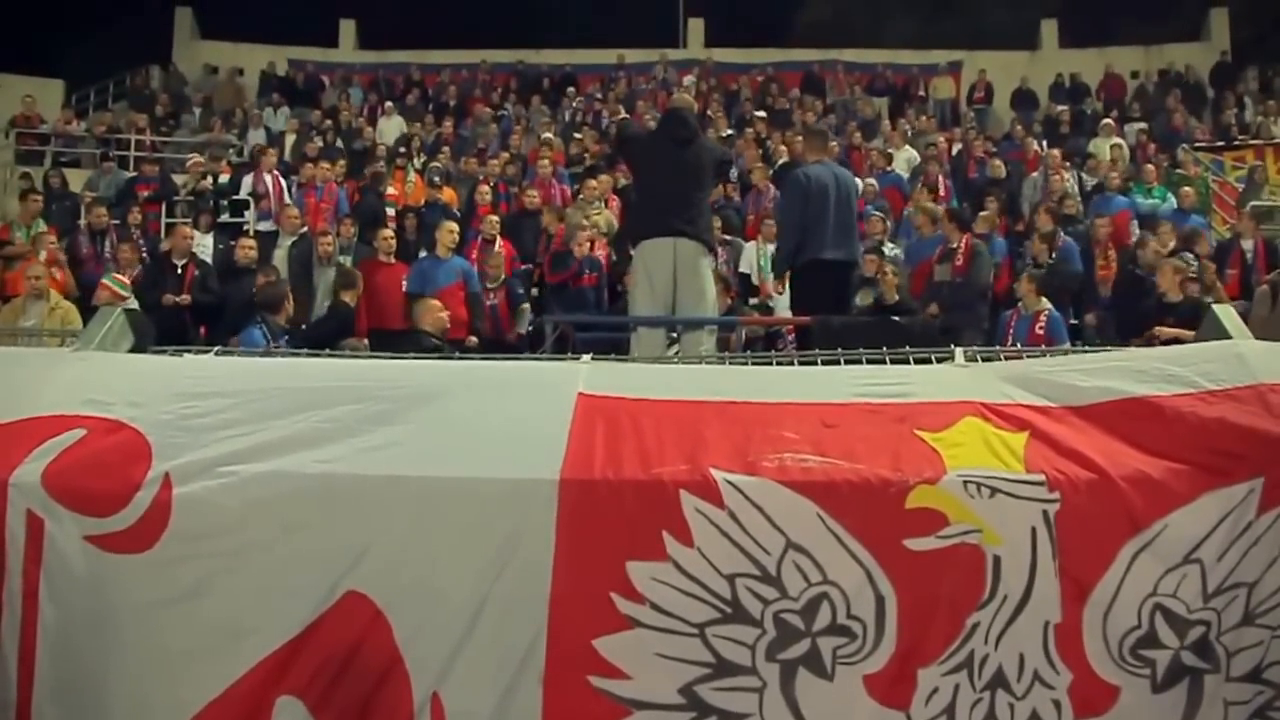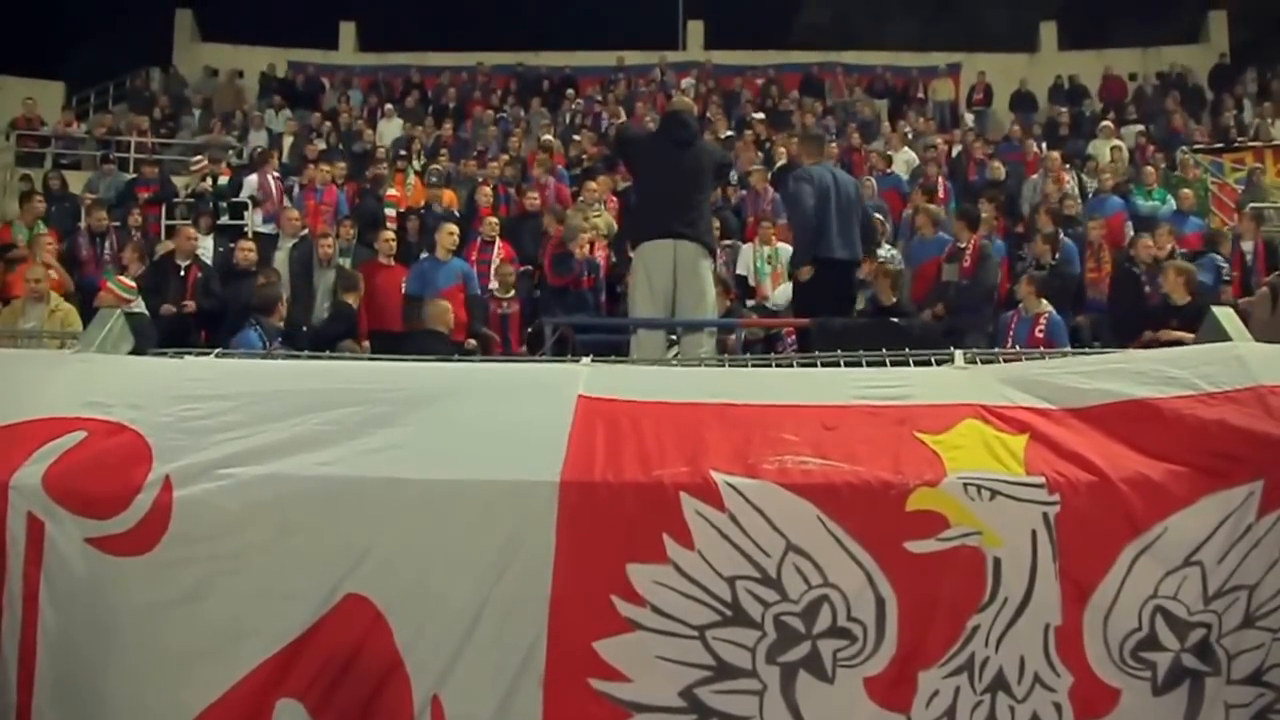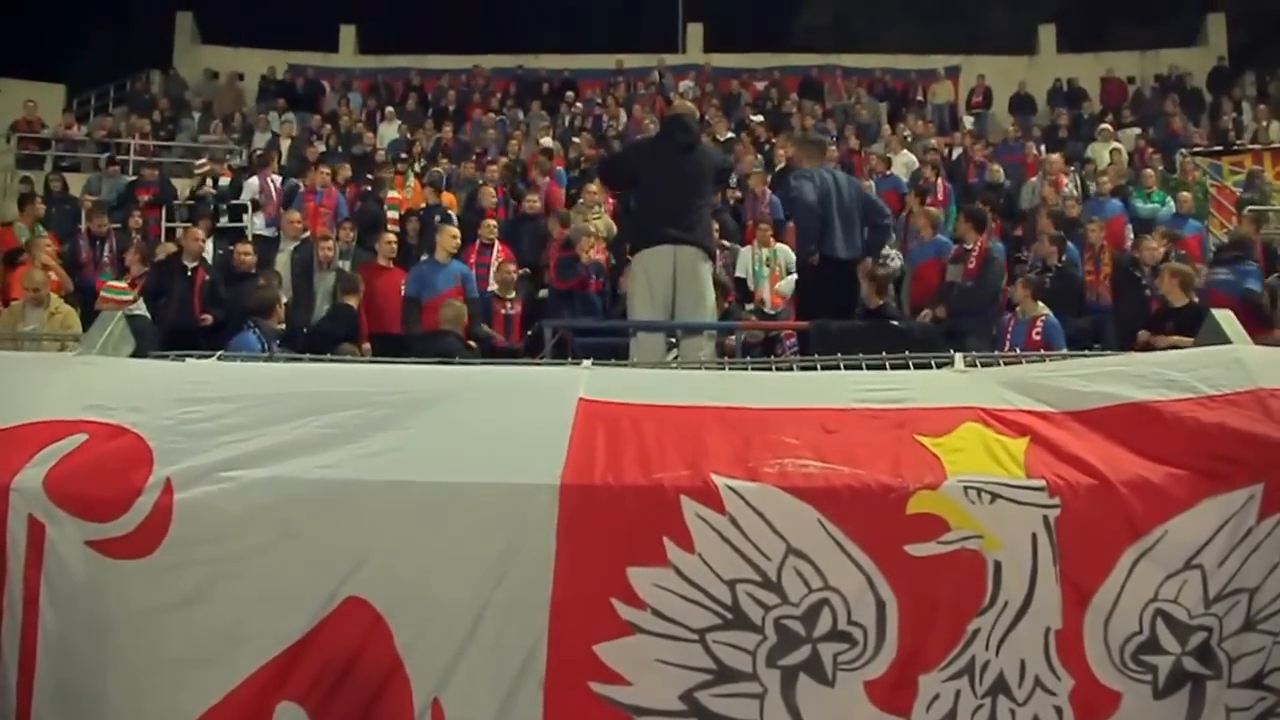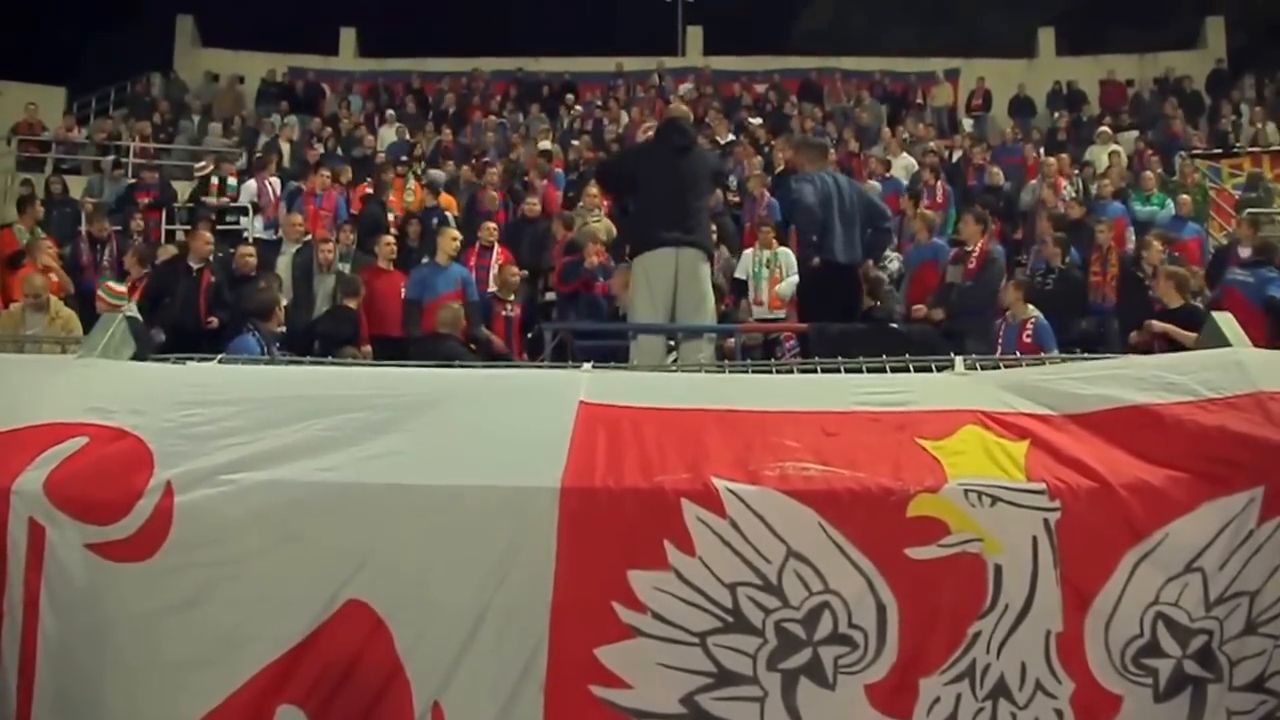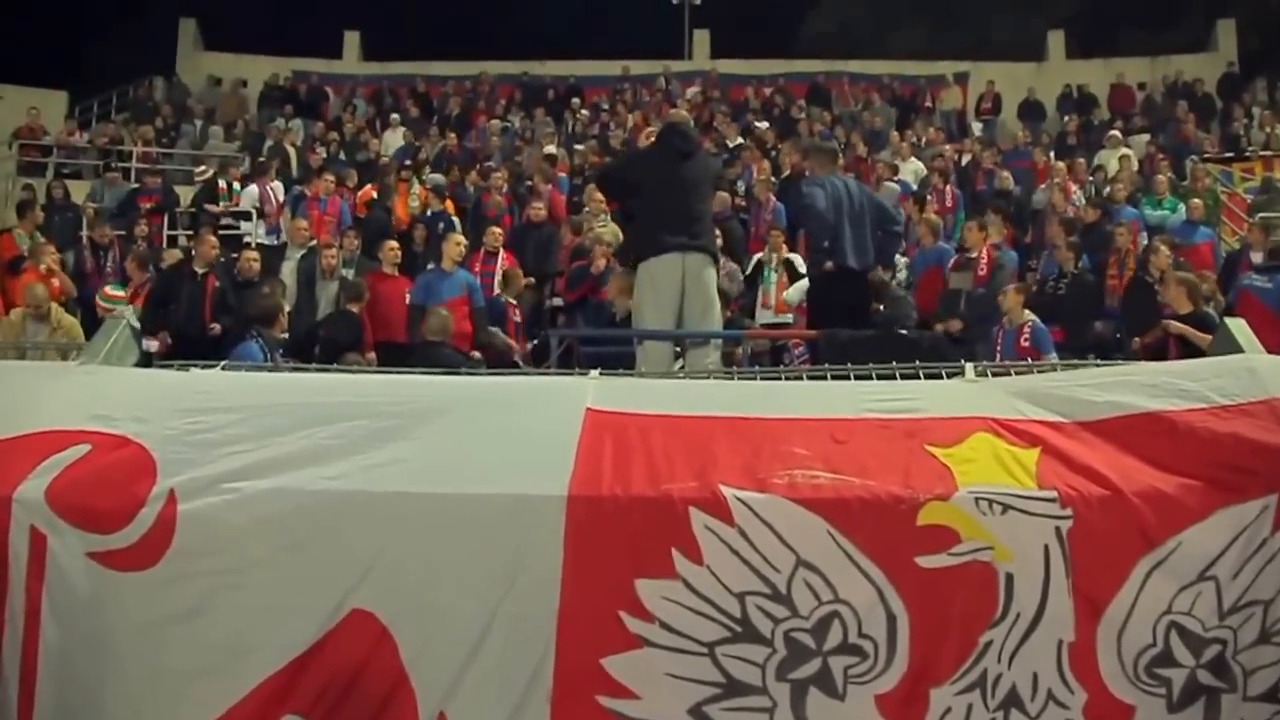
dt=0.3s
person 1, frame 1
left shoulder: (642, 143)
right shoulder: (711, 150)
left elbow: (624, 135)
right elbow: (726, 165)
left wrist: (623, 121)
left hip: (652, 238)
right hip: (694, 239)
left knee: (648, 316)
right knee: (699, 316)
person 1, frame 2
left shoulder: (643, 144)
right shoulder: (711, 152)
left elbow: (621, 137)
right elbow: (725, 168)
left wrist: (621, 126)
left hip: (652, 241)
right hip: (695, 241)
left knee: (648, 318)
right knee: (698, 320)
person 1, frame 3
left shoulder: (644, 151)
right shoulder: (712, 157)
left elbow: (608, 175)
right elbow: (719, 186)
left hip: (651, 244)
right hip: (695, 245)
left knee: (648, 322)
right knee: (698, 323)
person 1, frame 4
left shoulder: (641, 153)
right shoulder: (707, 160)
left elbow: (604, 175)
left hip: (651, 246)
right hip: (694, 247)
left knee: (648, 325)
right knee: (697, 325)
person 1, frame 5
left shoulder: (644, 159)
right shoulder: (707, 164)
left elbow: (606, 181)
left hip: (656, 252)
right hip: (700, 252)
left knee: (654, 332)
right knee: (704, 331)
person 2, frame 1
left shoulder: (801, 177)
right shoulder: (848, 178)
left elbow: (789, 227)
left wrist: (780, 269)
left hip: (811, 264)
right hip: (845, 263)
left knee: (810, 333)
person 2, frame 2
left shoulder: (802, 176)
right shoulder: (847, 179)
left elbow: (804, 215)
right elbow: (868, 227)
left wrist: (802, 259)
left hip: (817, 265)
right hip: (846, 266)
left knee: (811, 334)
person 2, frame 3
left shoulder: (802, 177)
right shoulder: (848, 181)
left elbow: (806, 206)
right elbow: (882, 216)
left wrist: (809, 250)
right wrist: (869, 253)
left hip: (819, 267)
right hip: (849, 267)
person 2, frame 4
left shoulder: (804, 181)
right shoulder: (850, 185)
left elbow: (806, 208)
right elbow: (883, 219)
left wrist: (810, 252)
right wrist: (870, 255)
left hip: (821, 272)
right hip: (851, 272)
person 2, frame 5
left shoulder: (814, 185)
right shoulder: (860, 189)
left elbow: (817, 213)
right elbow: (894, 221)
left wrist: (821, 257)
right wrist: (881, 259)
left hip: (831, 279)
right hip: (861, 278)
